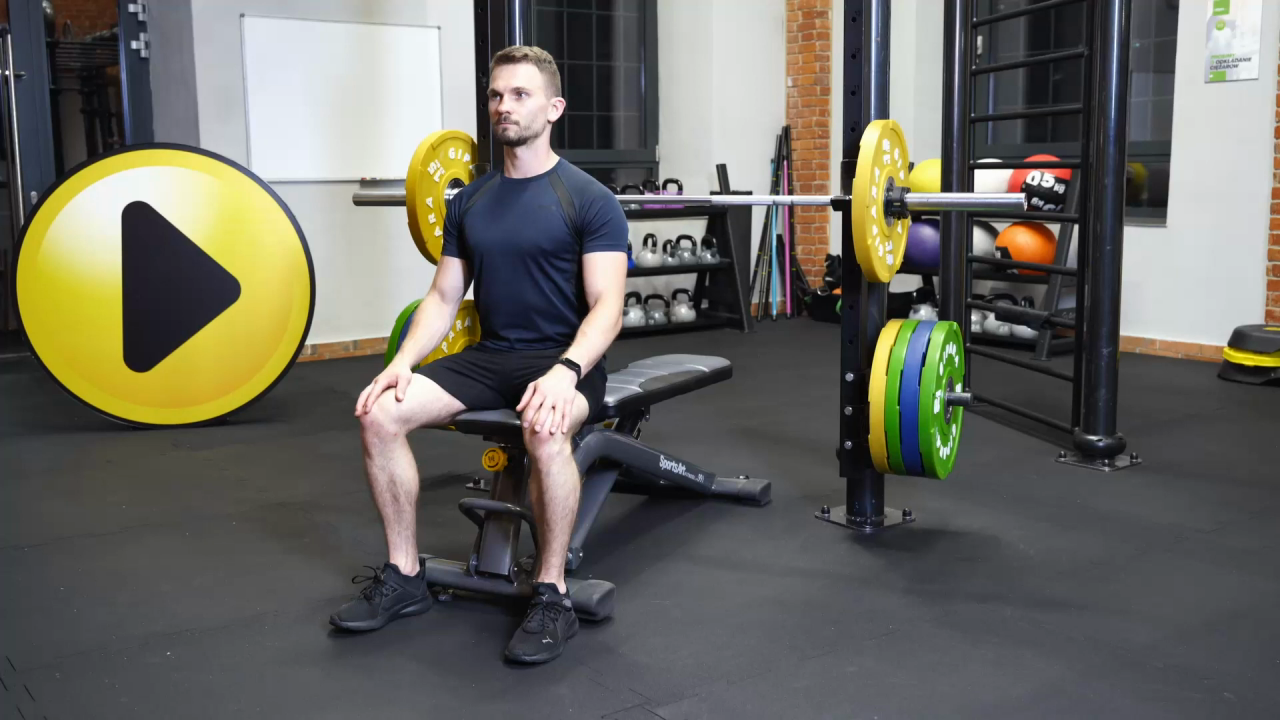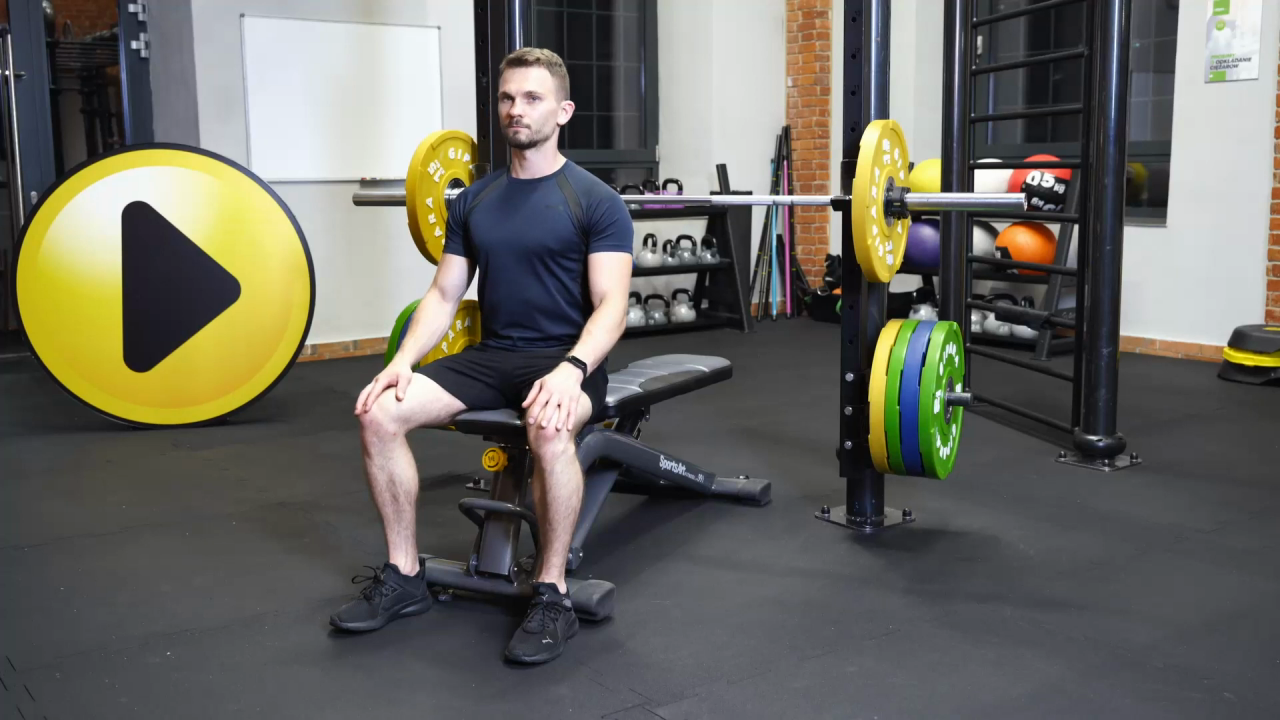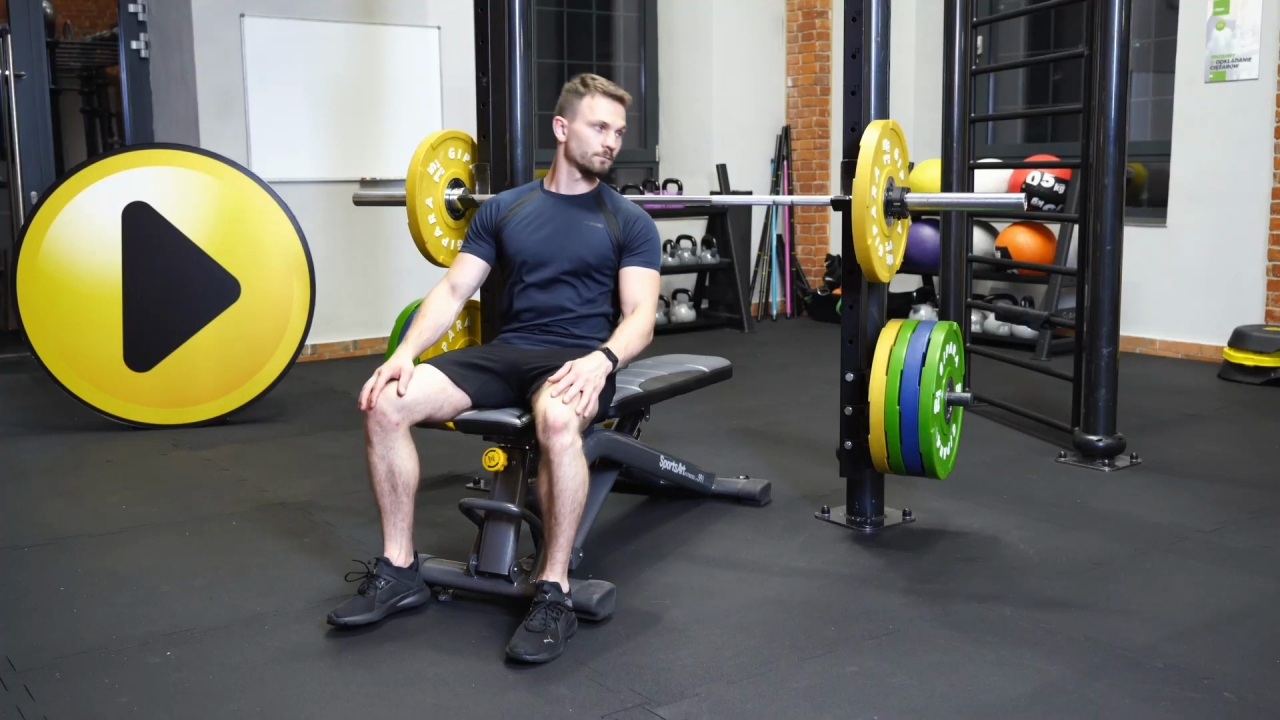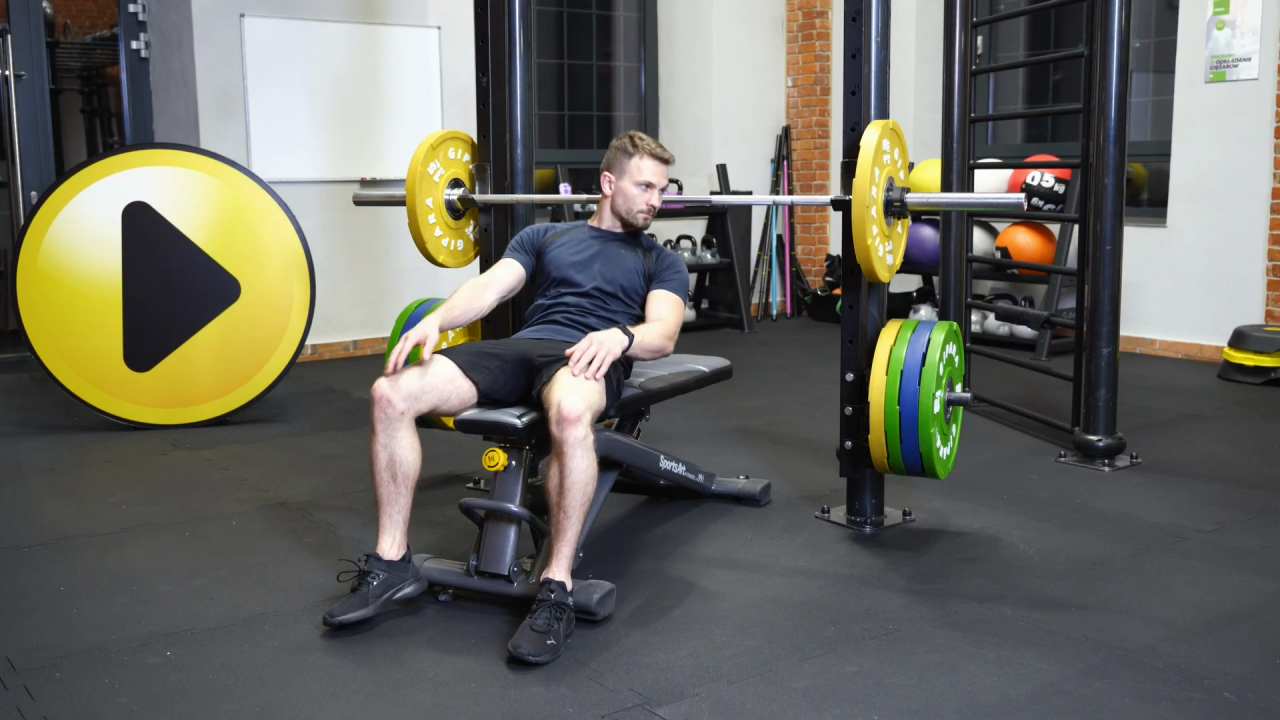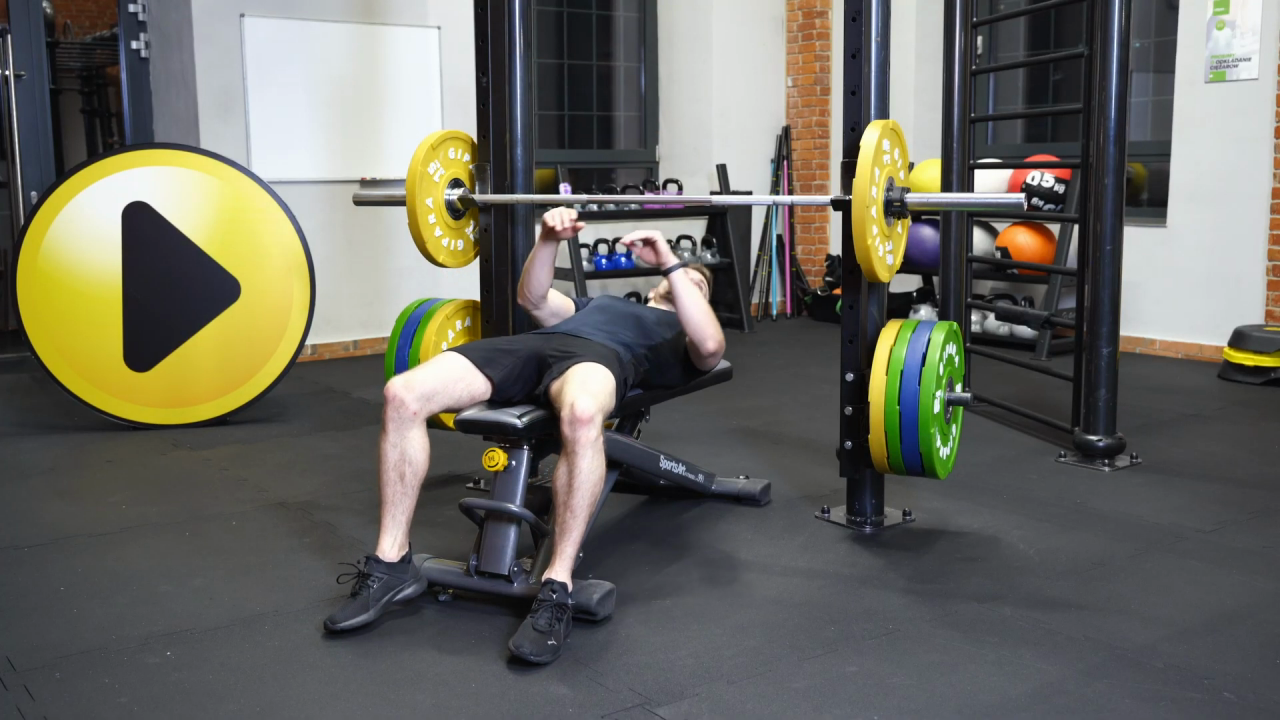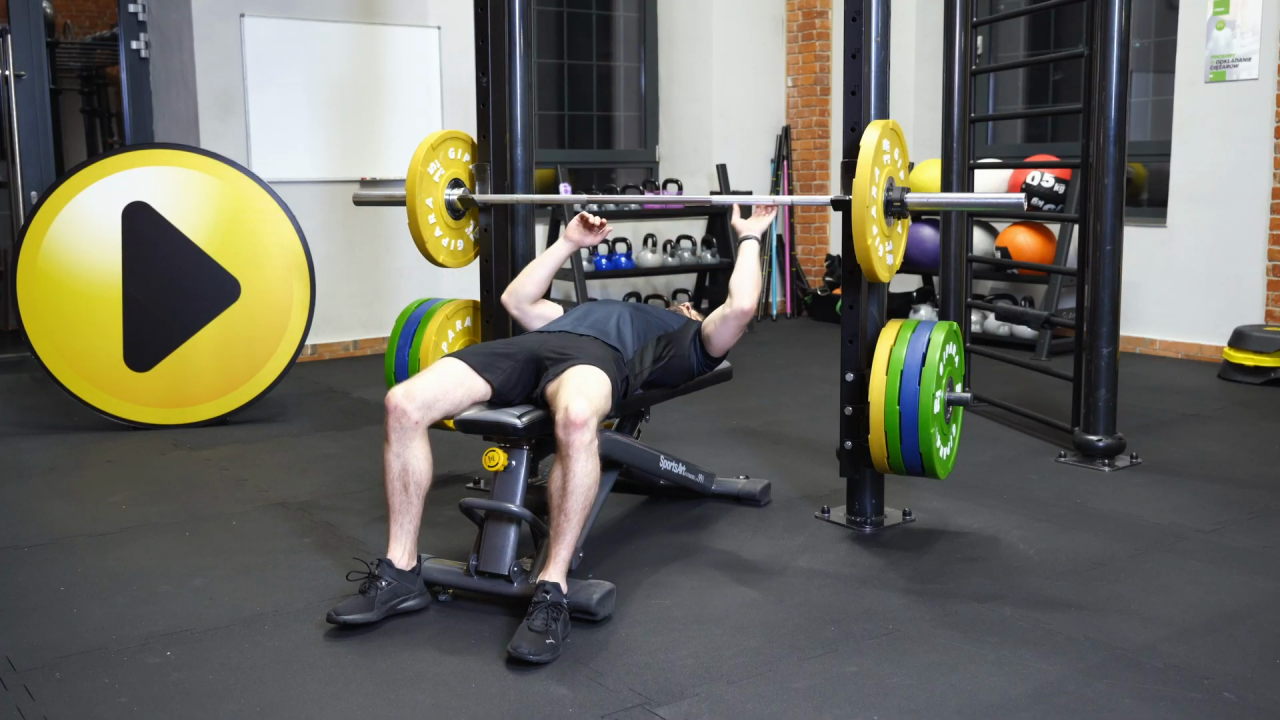
dt=0.7s
person 1, frame 1
left shoulder: (589, 200)
right shoulder: (469, 201)
left elbow: (607, 306)
right elbow: (444, 296)
left wrist: (565, 371)
right wrist: (405, 359)
left hip: (564, 362)
right hip: (489, 357)
left knee: (545, 431)
right knee: (380, 413)
left ankle: (552, 595)
right ankle: (404, 576)
person 1, frame 2
left shoulder: (596, 202)
right shoulder: (474, 201)
left elbow: (611, 305)
right elbow: (444, 294)
left wrist: (571, 368)
right wrist: (403, 359)
left hip: (566, 360)
right hip: (491, 356)
left knee: (550, 430)
right knee: (379, 413)
left ankle: (552, 595)
right ankle: (403, 576)
person 1, frame 3
left shoulder: (629, 222)
right shoulder: (503, 209)
left elbow: (640, 316)
right elbow: (453, 289)
left wrist: (602, 359)
right wrist: (405, 351)
left hip: (578, 361)
right hip: (505, 352)
left knee: (558, 421)
right knee: (385, 406)
left ankle: (554, 594)
right ankle: (399, 568)
person 1, frame 4
left shoulder: (663, 264)
right shoulder: (546, 236)
left elbow: (663, 337)
right elbow: (489, 289)
left wrist: (619, 335)
right wrist: (440, 316)
left hip: (587, 357)
right hip: (519, 347)
left knee: (570, 415)
right knee: (390, 394)
left ankle: (556, 591)
right ankle: (392, 562)
person 1, frame 5
left shoulder: (688, 336)
right shoulder: (595, 303)
left elbow: (710, 346)
right elbow: (534, 299)
left wrist: (672, 265)
right wrist: (549, 240)
left hip: (600, 355)
right hip: (535, 346)
left knee: (581, 416)
right knee: (403, 395)
left ankle: (557, 590)
right ankle: (392, 564)
person 1, frame 6
left shoulder: (690, 343)
right shoulder: (589, 309)
left elbow: (739, 308)
right elbow: (518, 300)
left wrist: (749, 238)
right wrist: (569, 242)
left hip: (597, 354)
right hip: (533, 345)
left knee: (576, 420)
right knee: (403, 404)
left ankle: (552, 590)
right ankle: (400, 571)
